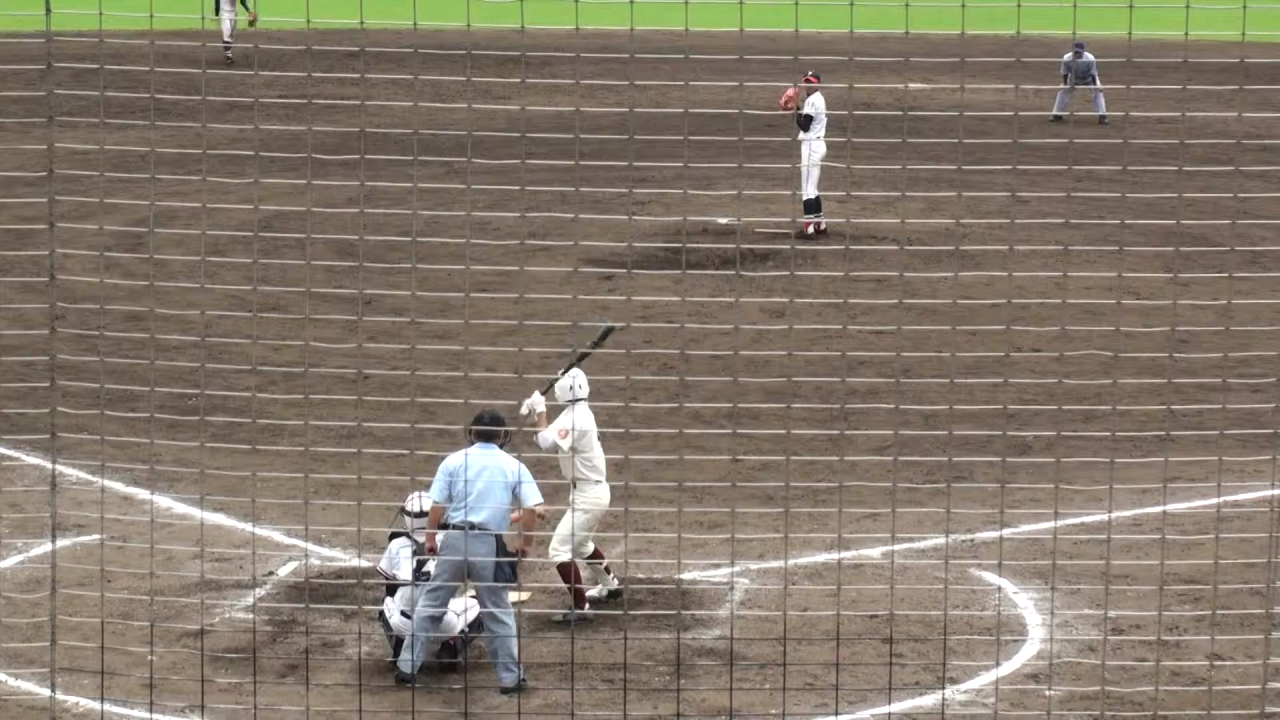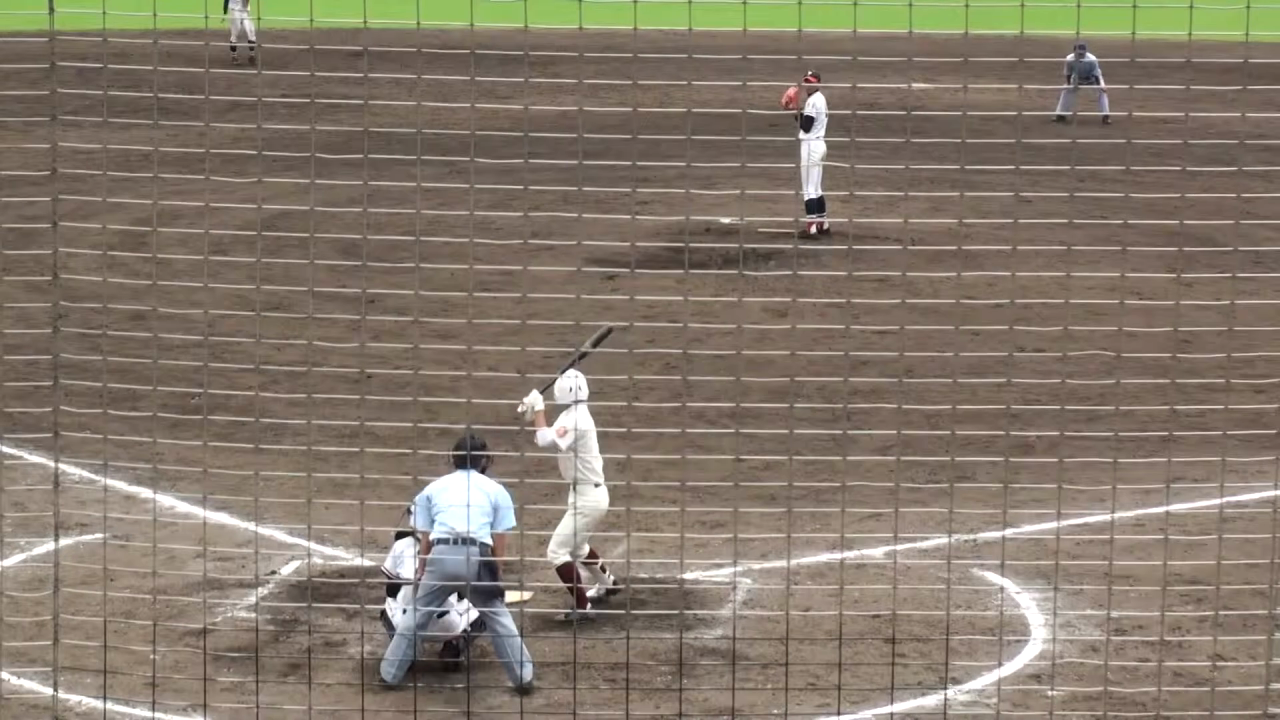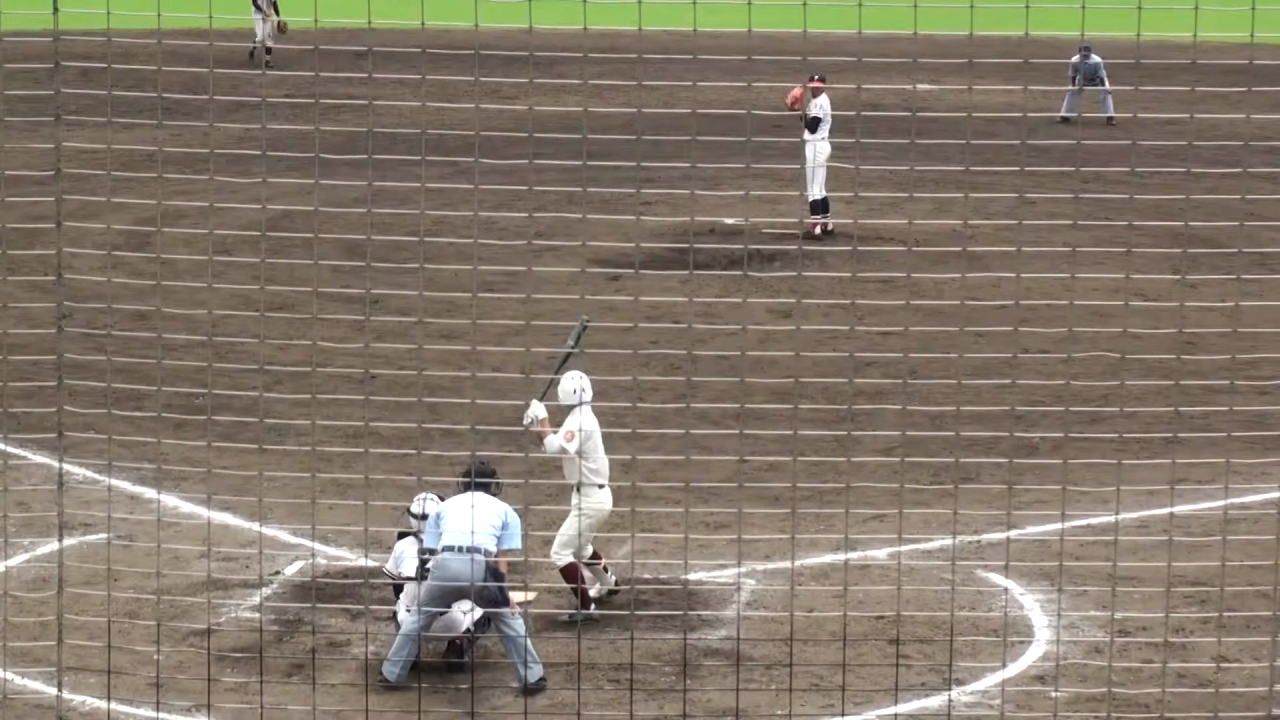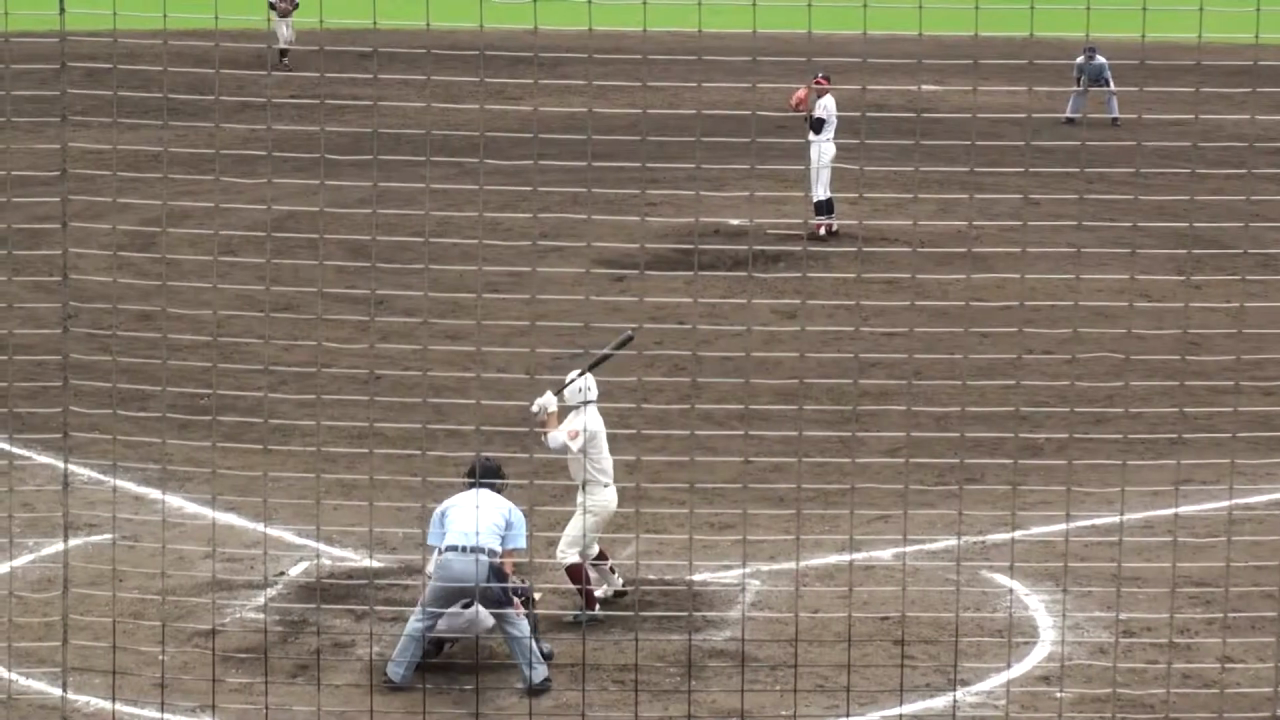
dt=0.5s
person 1, frame 1
left shoulder: (453, 461)
right shoulder: (513, 466)
left elbow: (437, 505)
right elbow: (531, 508)
left wrist: (430, 537)
right wrist: (525, 541)
left hip: (454, 540)
right hip: (489, 544)
left knee: (430, 603)
right knee: (498, 612)
left ankle: (407, 667)
right ankle: (510, 678)
person 1, frame 2
left shoulder: (433, 487)
right shoulder: (495, 489)
left elbow: (425, 537)
right elbow: (499, 540)
left wrist: (421, 569)
right wrist: (495, 574)
left hip: (441, 556)
right hip: (476, 558)
left knee: (417, 615)
right knee: (498, 618)
left ankle: (390, 674)
right ankle: (524, 677)
person 1, frame 3
left shoulder: (444, 505)
right shoulder: (505, 510)
right elbow: (502, 558)
right wrist: (502, 591)
left hip: (446, 563)
right hip: (480, 565)
left knee: (418, 618)
right knee: (509, 619)
left ankle: (392, 674)
right ankle: (532, 678)
person 1, frame 4
left shoulder: (449, 503)
right shoulder: (509, 507)
left elbow: (438, 548)
right elbow: (507, 556)
left wrist: (435, 582)
right wrist: (507, 591)
left hip: (450, 563)
right hip: (485, 566)
left knee: (422, 618)
right knee: (513, 619)
left ankle: (396, 675)
right ankle: (537, 678)
person 2, frame 1
left shoulder: (576, 417)
right shoulder: (576, 412)
left elbow: (546, 442)
right elbow: (548, 436)
left wrist: (540, 410)
right wrist: (534, 414)
left hip: (588, 494)
right hip: (591, 491)
left knee: (559, 549)
right knee: (580, 544)
left ankle: (580, 608)
right ankle: (610, 585)
person 2, frame 2
left shoulder: (575, 418)
right shoulder: (575, 415)
left elbow: (545, 440)
right elbow: (548, 438)
left wrist: (539, 408)
right wrist: (532, 415)
left hip: (587, 497)
right hip: (588, 494)
left knee: (557, 552)
right knee: (575, 546)
left ankle: (582, 608)
right ankle: (606, 583)
person 2, frame 3
left shoulder: (580, 420)
right shoulder: (580, 417)
left elbow: (554, 447)
right elbow: (557, 445)
left wrist: (542, 418)
right wrist: (538, 425)
left hip: (590, 498)
right hip: (592, 495)
left knee: (561, 552)
right knee: (580, 547)
left ankle: (586, 608)
right ankle: (608, 584)
person 2, frame 4
left shoulder: (587, 420)
right shoulder: (580, 415)
left elbow: (556, 443)
right elbow: (555, 438)
left wrist: (551, 411)
right wrist: (544, 415)
left hip: (596, 497)
right hip: (597, 493)
left knee: (567, 551)
right knee: (586, 546)
left ankle: (590, 609)
right ankle: (615, 585)
